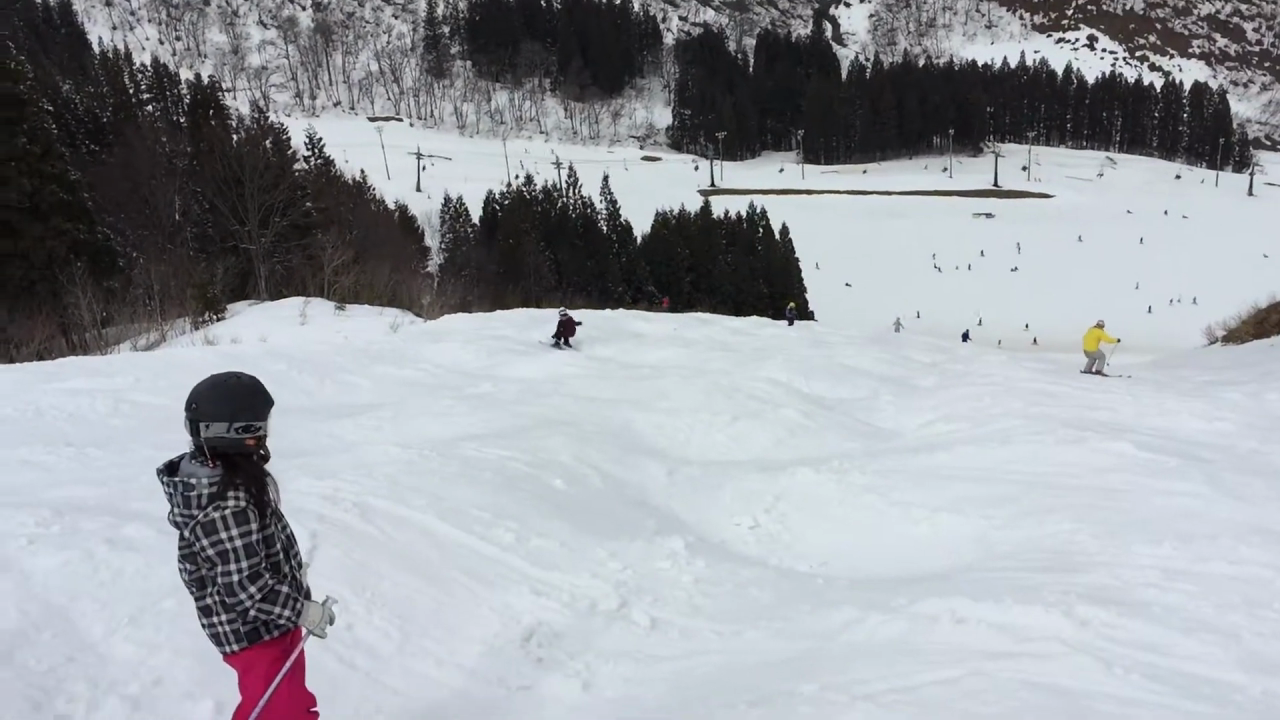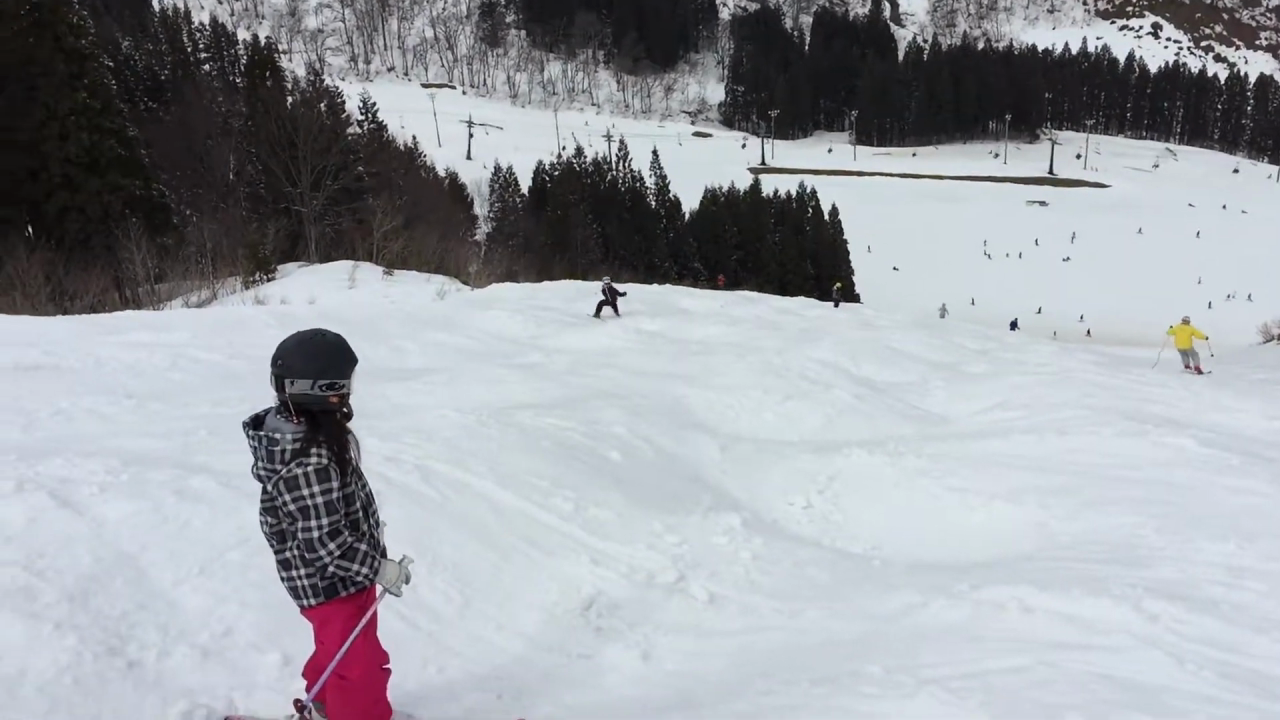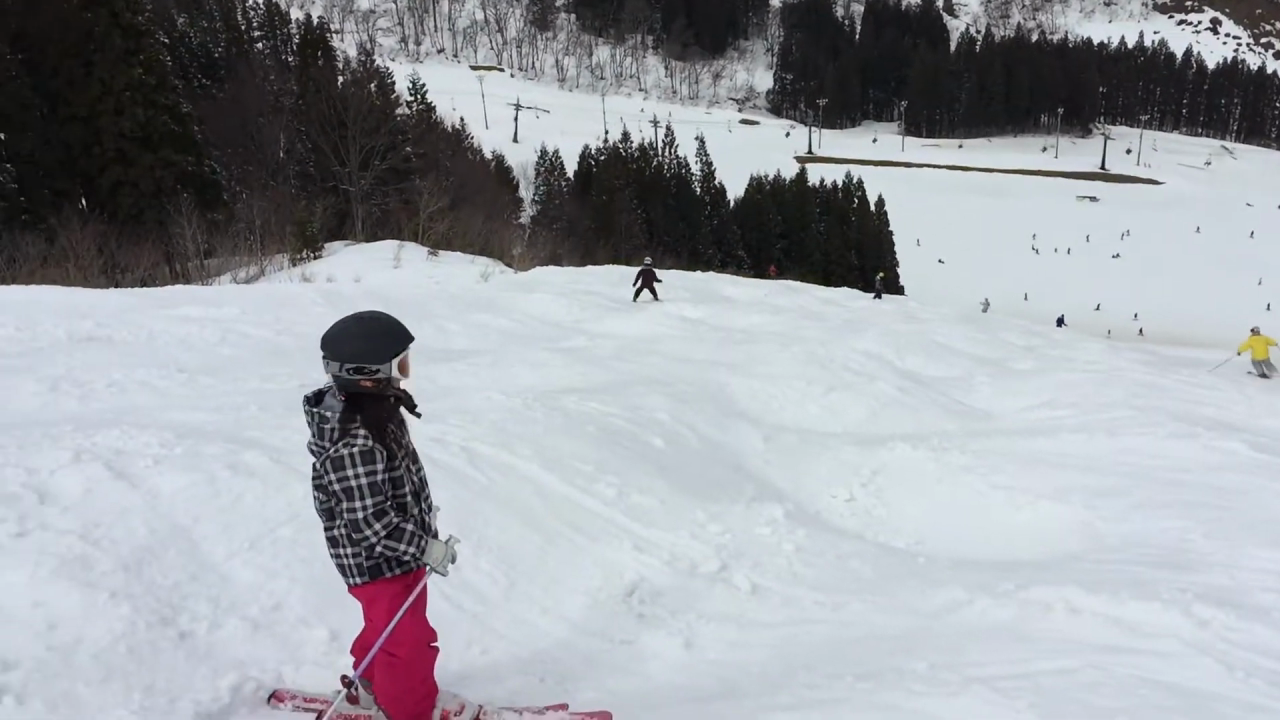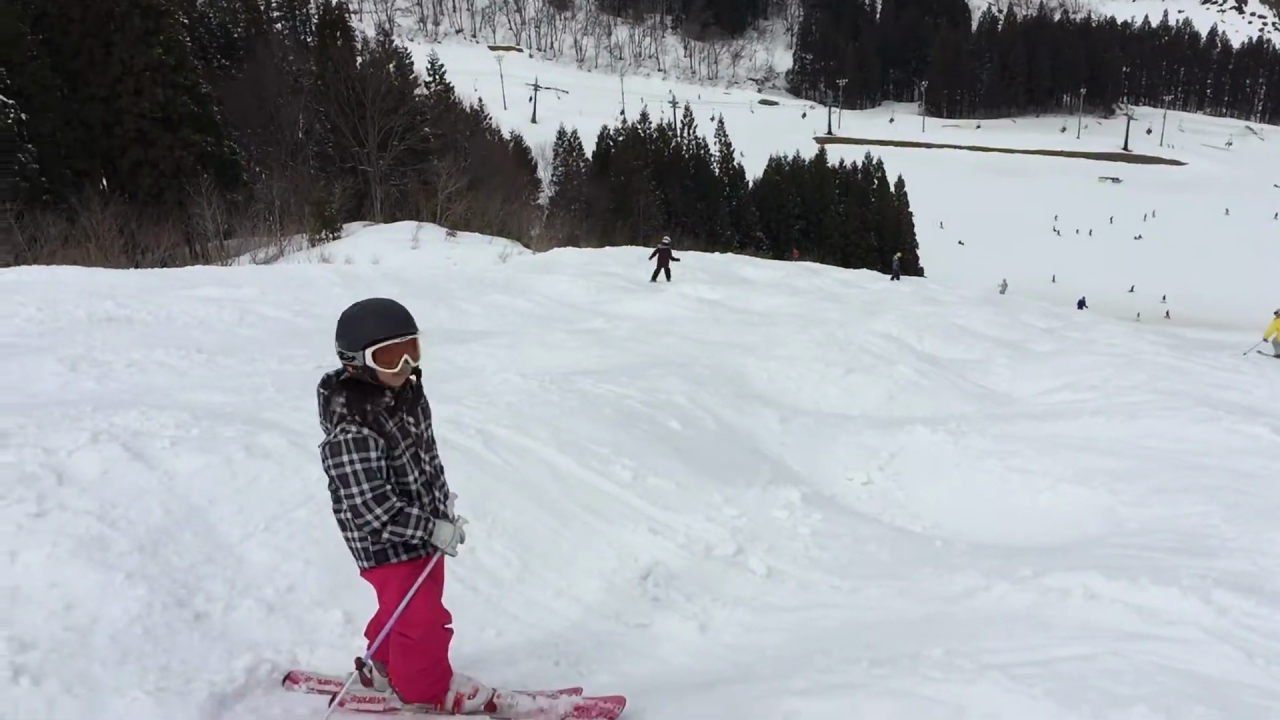
dt=0.3s
person 1, frame 1
left shoulder: (217, 473)
right shoulder: (227, 507)
right elbow: (245, 588)
left wrist: (291, 578)
right wrist: (303, 610)
left hip: (266, 621)
right hip: (255, 628)
person 1, frame 2
left shoulder: (299, 428)
right shoulder: (309, 463)
right elbow: (324, 542)
left wrist: (370, 548)
right wrist: (380, 568)
left hip: (338, 573)
right hip: (330, 580)
left knee: (339, 650)
right knee: (358, 662)
person 1, frame 3
left shoulder: (370, 410)
right shoulder: (356, 443)
right elbow: (369, 522)
left wrist: (422, 520)
right wrist: (426, 547)
left hip: (396, 550)
right hip: (378, 559)
left knee: (387, 626)
right knee: (406, 637)
left ankle: (373, 686)
person 1, frame 4
left shoulder: (405, 394)
right shoulder: (353, 428)
right elbow: (371, 507)
left wrist: (440, 504)
right wrist: (433, 528)
left hip: (421, 529)
right hip: (390, 545)
left knee: (403, 610)
right knee: (420, 619)
left ankle: (386, 668)
right ankle: (428, 689)
